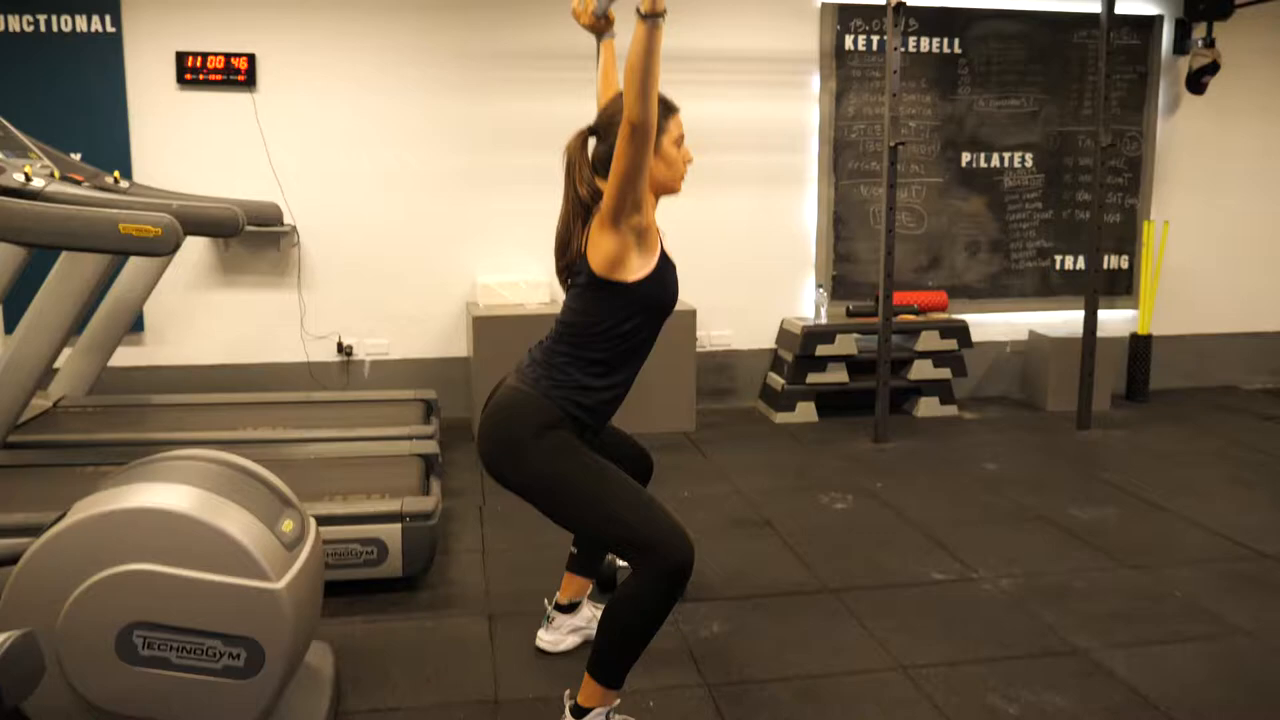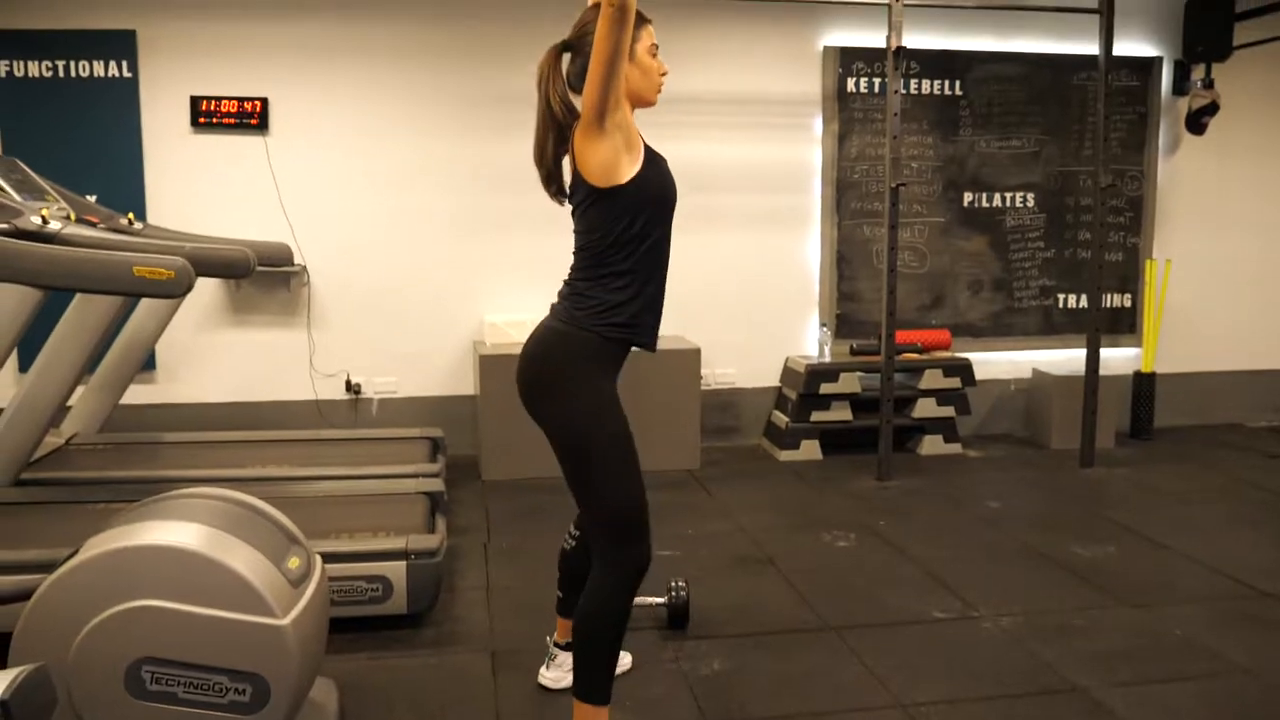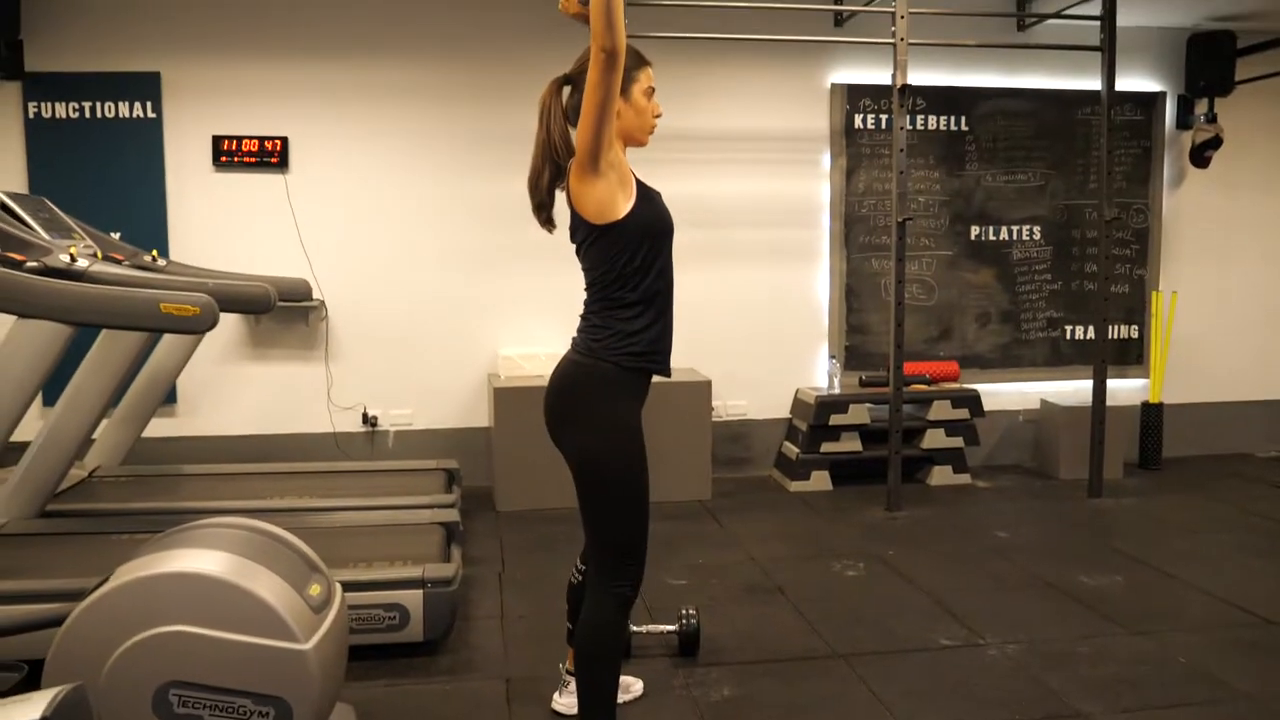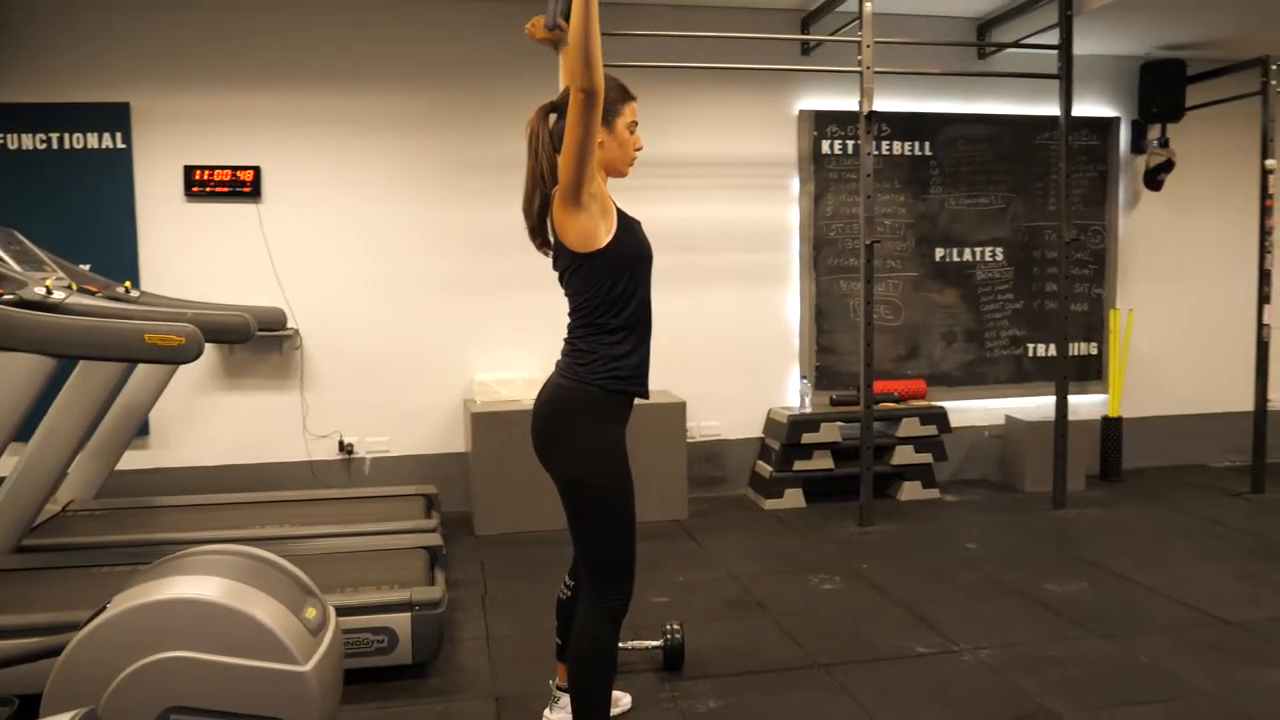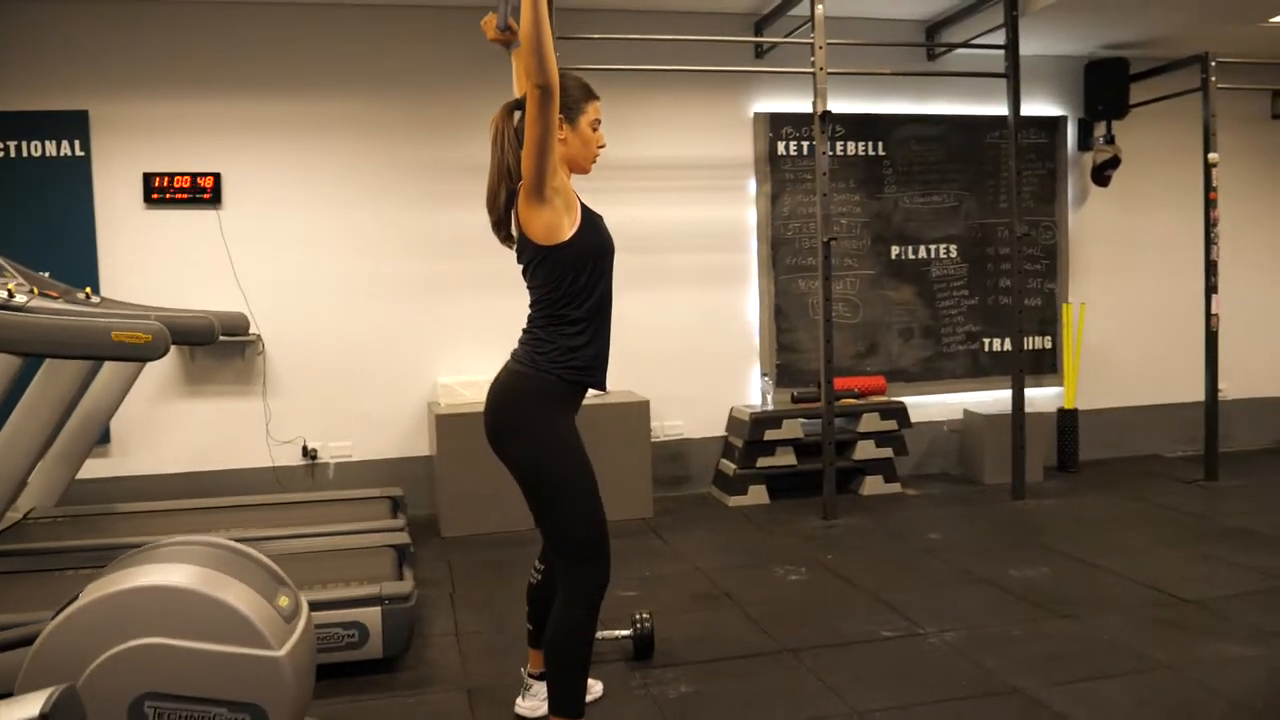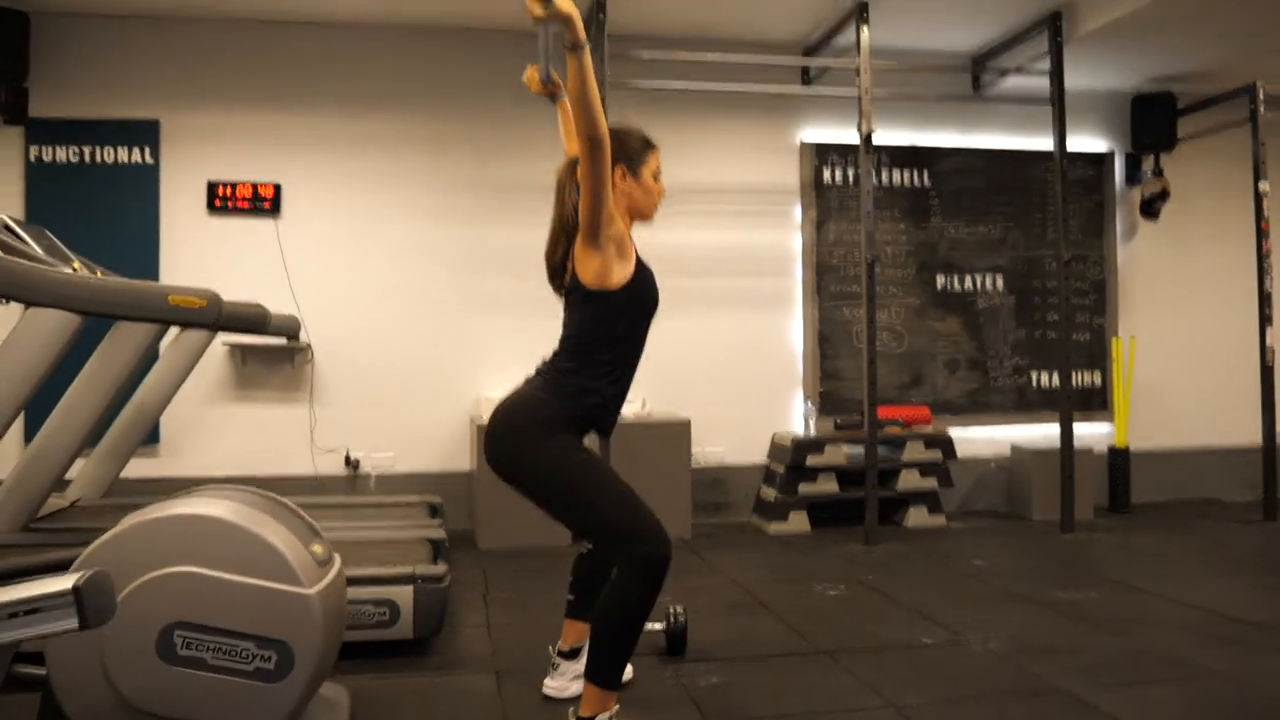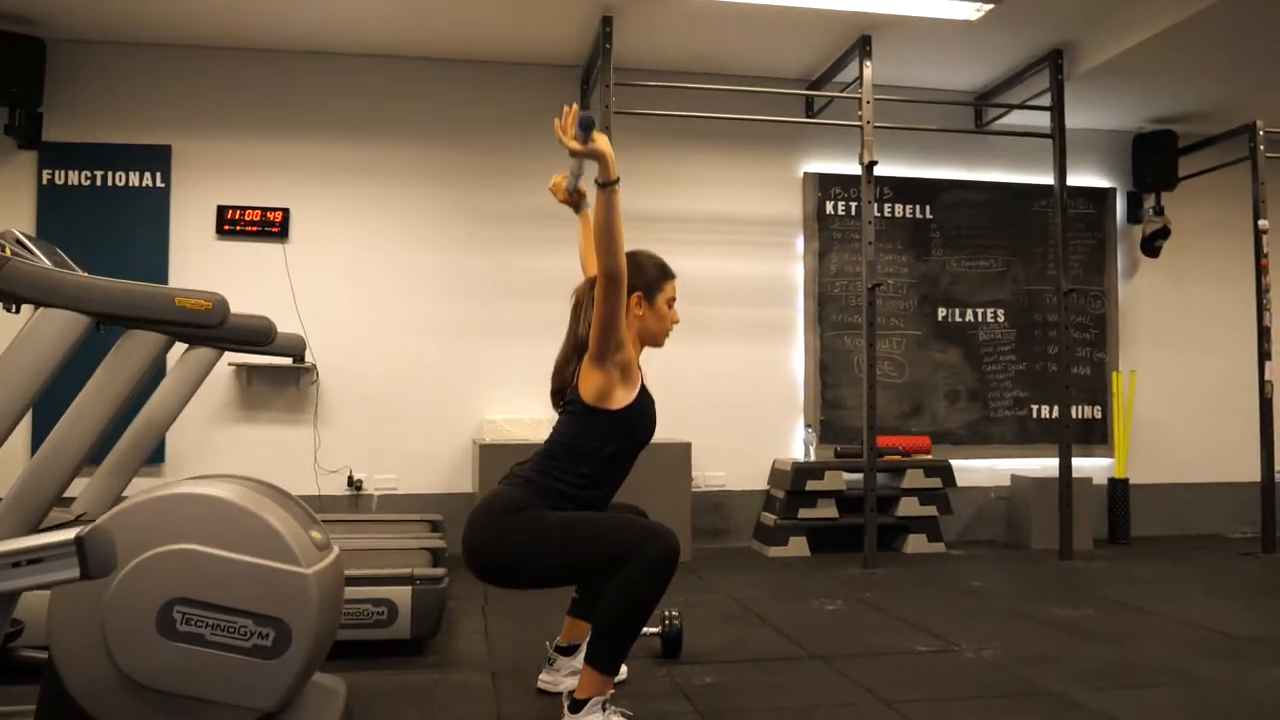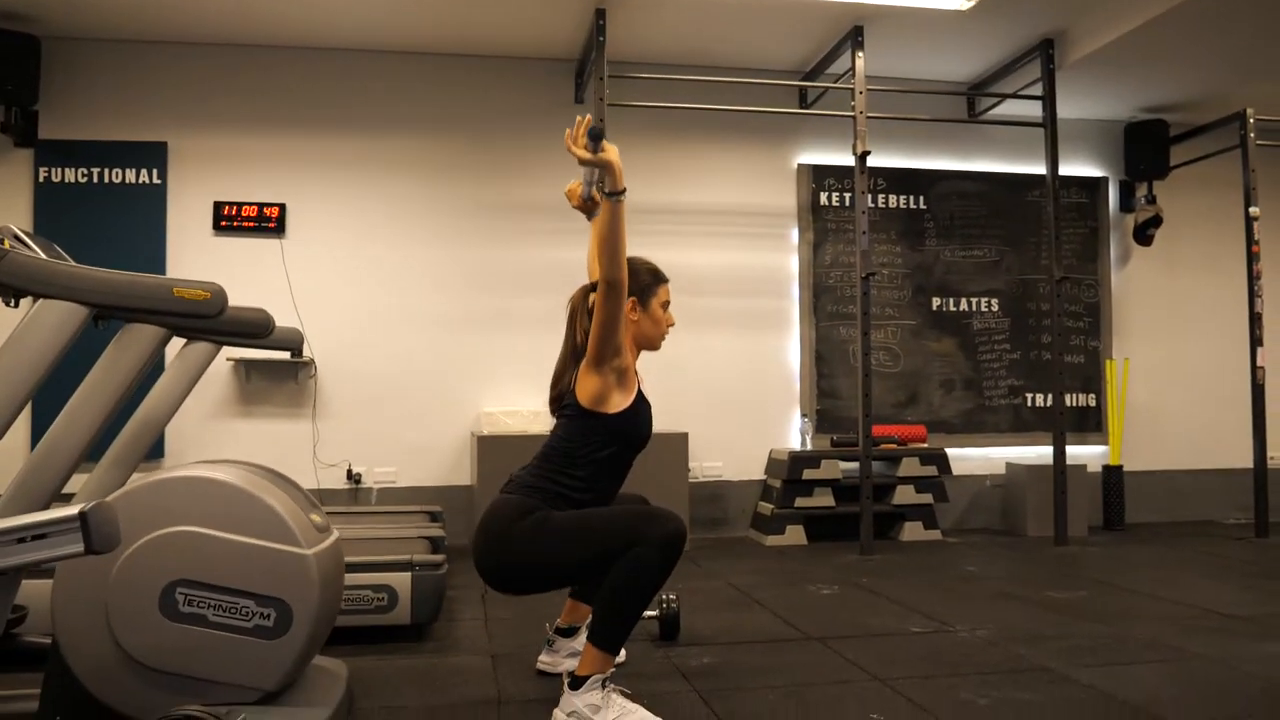
dt=0.4s
person 1, frame 1
left shoulder: (618, 211)
right shoulder: (623, 223)
left elbow: (619, 114)
right elbow: (631, 120)
left hip: (541, 414)
right hip: (529, 432)
left knee: (631, 471)
right knee: (667, 553)
left ankle: (567, 611)
person 1, frame 2
left shoulder: (608, 130)
right shoulder: (604, 132)
left hip: (574, 356)
right hip: (572, 364)
left knee: (604, 517)
right knee: (626, 548)
left ankle: (567, 651)
person 1, frame 3
left shoulder: (604, 164)
right shoulder: (596, 169)
left elbow: (605, 63)
left hip: (601, 385)
right hip: (599, 392)
left knee: (605, 550)
right knee: (619, 569)
person 1, frame 4
left shoulder: (585, 195)
right shoulder: (579, 199)
left elbow: (580, 97)
right elbow: (586, 93)
left hip: (583, 408)
right hip: (584, 414)
left knee: (594, 565)
right knee: (609, 585)
person 1, frame 5
left shoulder: (549, 191)
right shoulder: (547, 193)
left elbow: (537, 93)
right elbow: (544, 89)
left hip: (532, 399)
right hip: (534, 404)
left knee: (565, 547)
right knee: (587, 565)
person 1, frame 6
left shoulder: (602, 235)
right shoulder: (605, 240)
left elbow: (582, 152)
right elbow: (593, 151)
left wrist: (558, 97)
left hip: (542, 428)
right hip: (531, 432)
left knee: (617, 526)
right knee: (644, 546)
left ankle: (571, 659)
person 1, frame 7
left shoulder: (613, 355)
right shoulder: (613, 362)
left elbow: (598, 269)
right elbow: (610, 272)
left wrist: (580, 208)
right wrist: (606, 171)
left hip: (520, 520)
right hip: (506, 532)
left knee: (627, 526)
right knee: (654, 546)
left ankle: (566, 656)
person 1, frame 8
left shoulder: (610, 360)
right shoulder: (610, 367)
left elbow: (606, 279)
right elbow: (610, 282)
left wrist: (594, 213)
right wrist: (613, 183)
left hip: (525, 522)
right hip: (514, 539)
left knee: (629, 515)
right knee: (660, 530)
left ankle: (565, 639)
